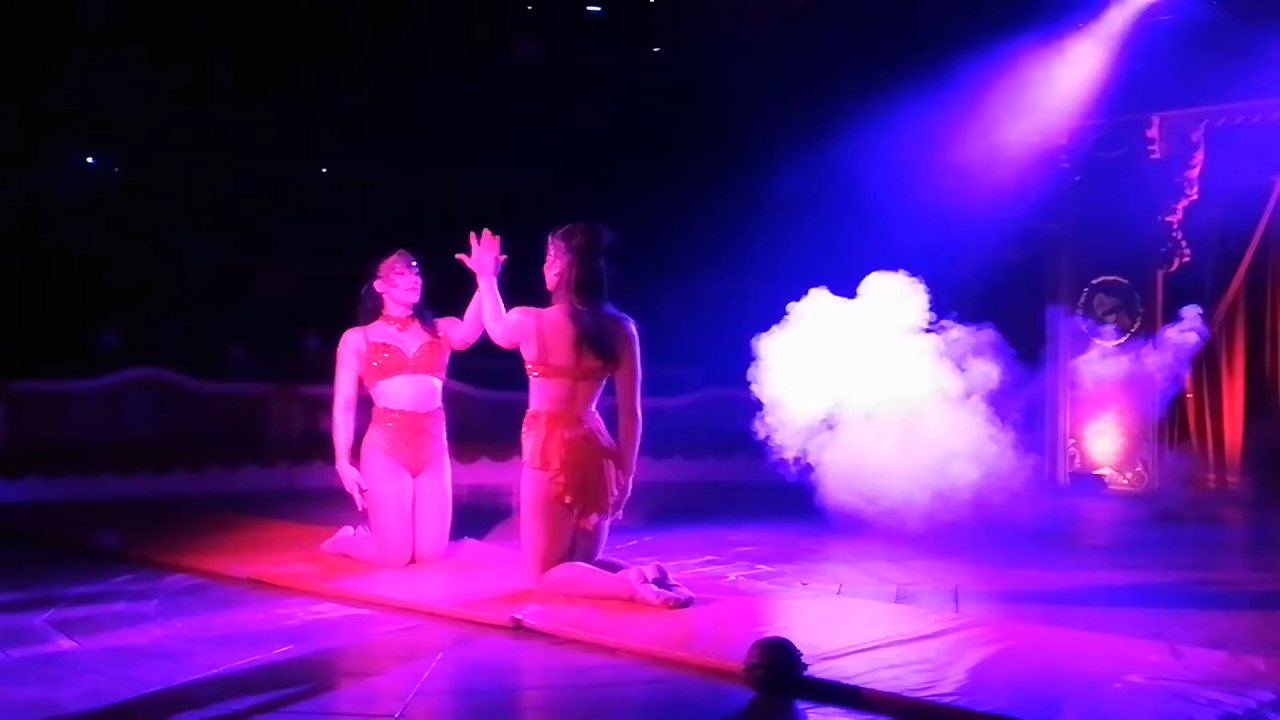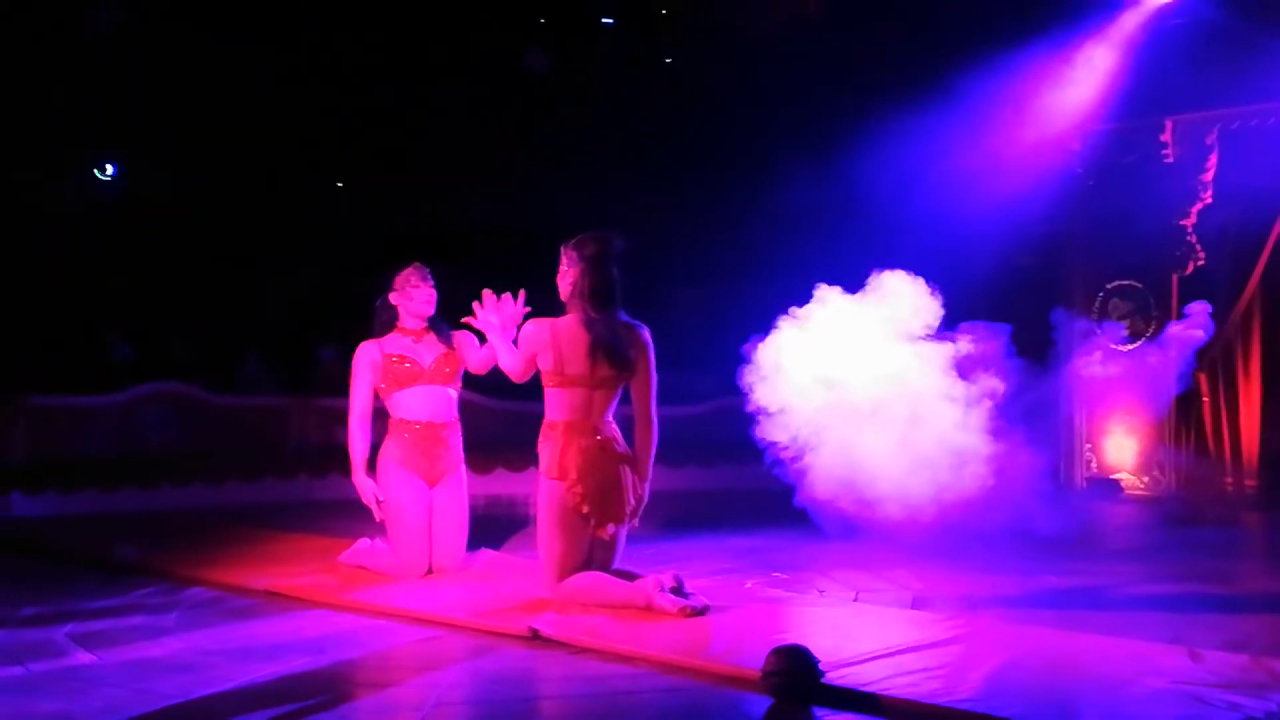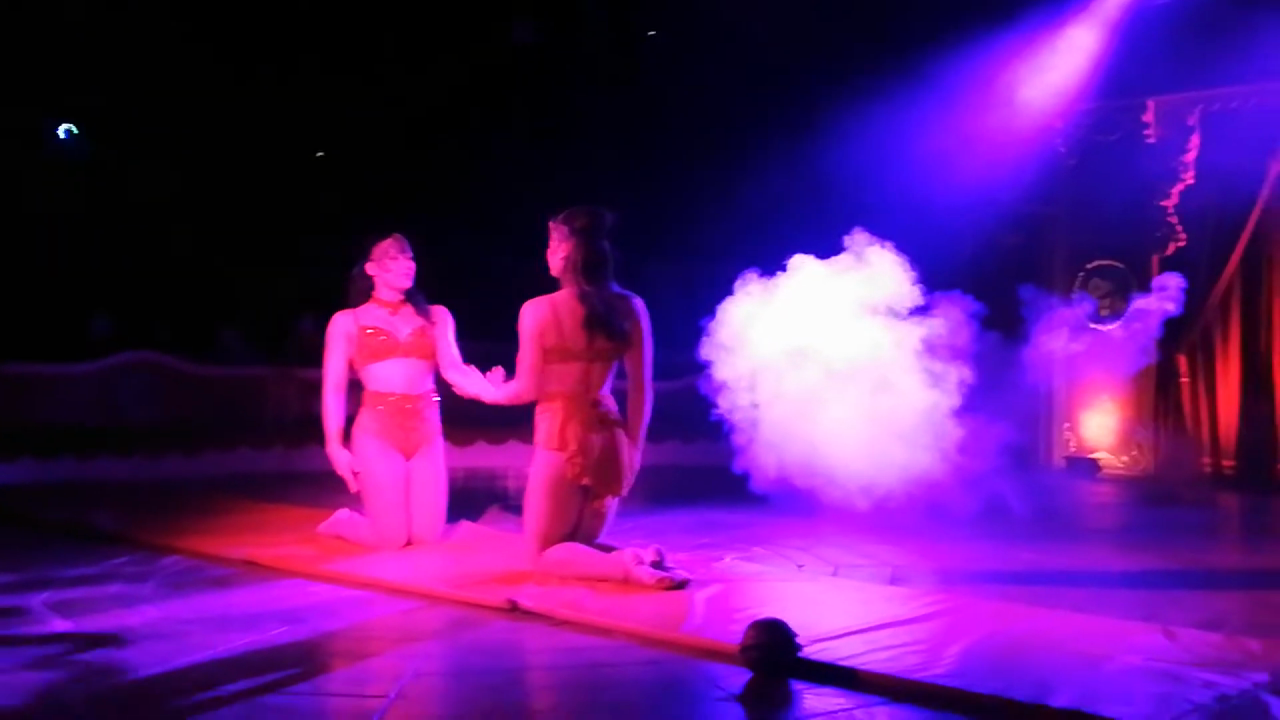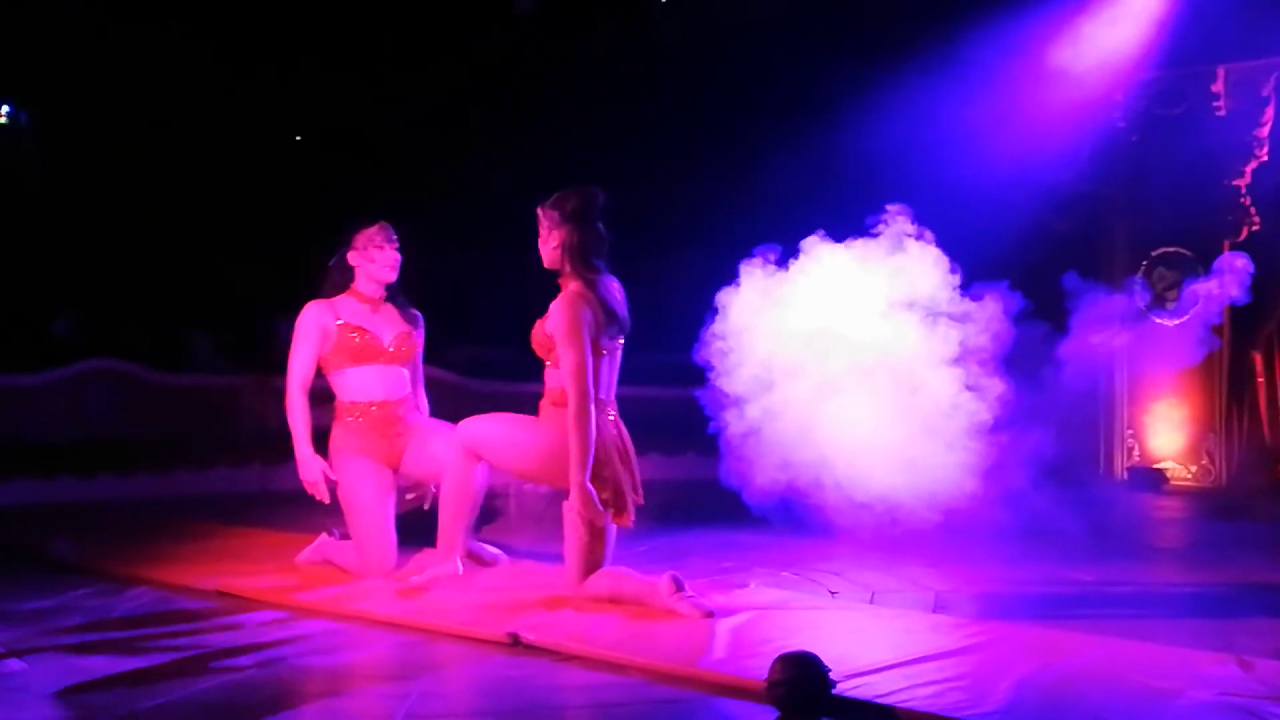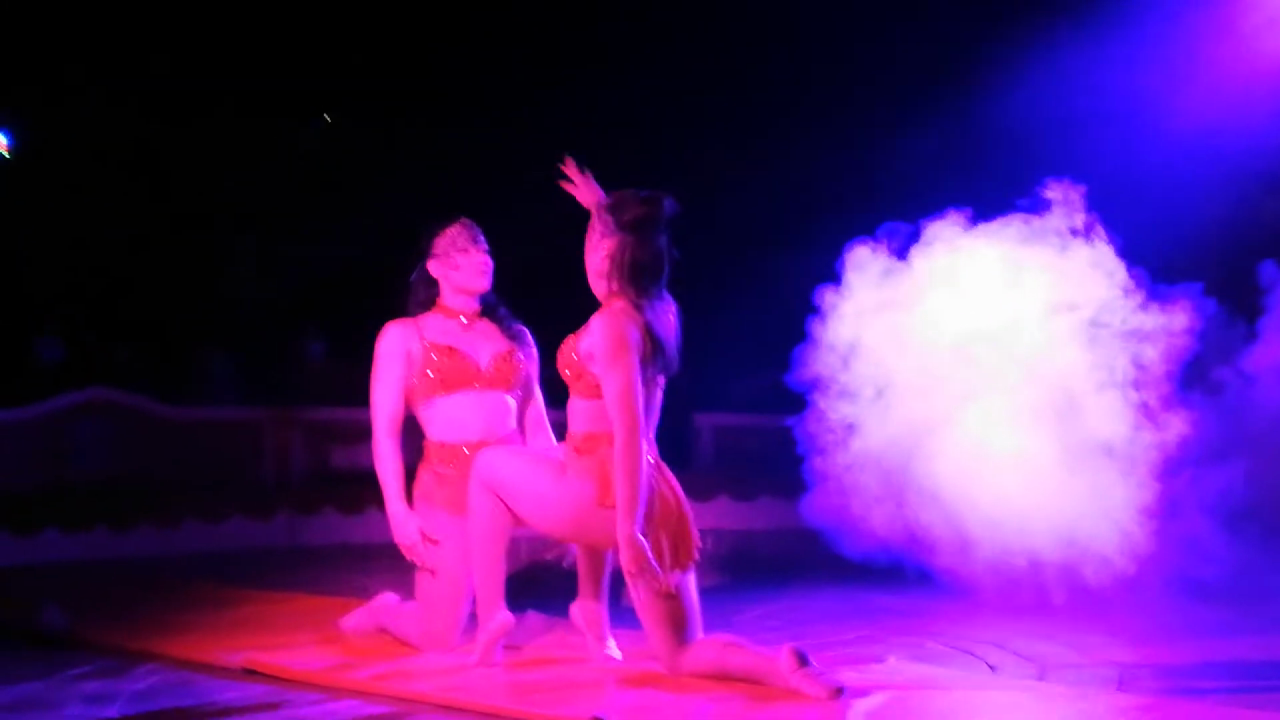
dt=0.7s
person 1, frame 1
left shoulder: (527, 321)
right shoulder: (621, 328)
left elbow: (497, 332)
right elbow: (631, 413)
left wrist: (486, 278)
right wrist: (625, 473)
left hip: (550, 452)
right hip: (597, 452)
left knee: (546, 572)
right knee: (584, 562)
left ankle: (629, 585)
right ankle: (645, 574)
person 1, frame 2
left shoulder: (540, 331)
right shoulder: (635, 336)
left elbow: (517, 373)
right elbow: (647, 420)
left wrist: (497, 333)
right wrist: (641, 480)
left hip: (566, 463)
right hip: (613, 461)
left knee: (563, 583)
right knee: (600, 572)
left ankle: (645, 594)
right ankle: (660, 583)
person 1, frame 3
left shoulder: (540, 310)
right shoulder: (631, 307)
left elbow: (527, 389)
right elbow: (641, 390)
left wrist: (487, 391)
right wrist: (633, 448)
left hip: (563, 438)
right hip: (609, 436)
left knee: (545, 553)
right knee: (581, 546)
left ankle: (626, 566)
right ankle: (642, 559)
person 1, frame 4
left shoulder: (568, 305)
right shoulder: (610, 289)
left elbow: (580, 398)
left wrist: (579, 478)
left hip: (567, 443)
right hip: (607, 444)
left knee: (469, 435)
right knee: (585, 580)
left ankle: (449, 556)
right ankle: (660, 591)
person 1, frame 5
left shoulder: (612, 324)
right shoulder: (658, 309)
left elbow: (629, 434)
right elbow: (601, 281)
left wrist: (628, 530)
right wrist: (598, 207)
left hip: (608, 496)
right hip: (653, 499)
left knee: (489, 467)
right knee: (682, 655)
left ankle: (491, 616)
right ankle: (779, 667)
person 2, frame 1
left shoulder: (441, 328)
right shoulder: (357, 338)
left elbow: (467, 335)
right elbow: (344, 404)
right wrist: (343, 462)
left hip: (433, 448)
right hip: (385, 448)
left knee: (431, 553)
right knee: (395, 555)
left ankle: (372, 533)
right ankle: (348, 539)
person 2, frame 2
left shoulder: (456, 342)
right shoulder: (372, 351)
left elbow: (479, 364)
right elbow: (359, 417)
right wrist: (359, 474)
left hip: (449, 458)
right hip: (400, 458)
left knee: (448, 565)
right knee: (410, 567)
left ankle: (396, 543)
right ankle: (363, 551)
person 2, frame 3
left shoulder: (435, 316)
right shoulder: (347, 321)
left elbow: (451, 368)
right elbow: (334, 388)
left wrist: (482, 386)
right wrist: (335, 445)
left hip: (426, 430)
right hip: (377, 431)
left knee: (427, 536)
right knee: (391, 538)
left ankle: (372, 517)
right ankle: (344, 522)
person 2, frame 4
left shoulder: (411, 319)
right shoulder: (320, 314)
right elbow: (296, 390)
left wrist: (424, 464)
right wrist: (305, 454)
left hip: (410, 432)
right hip: (356, 439)
right knee: (378, 565)
right ankle: (328, 547)
person 2, frame 5
left shoulder: (516, 336)
left elbow: (536, 425)
right elbow: (385, 431)
right wrist: (398, 511)
right hip: (448, 485)
right ankle: (387, 611)
